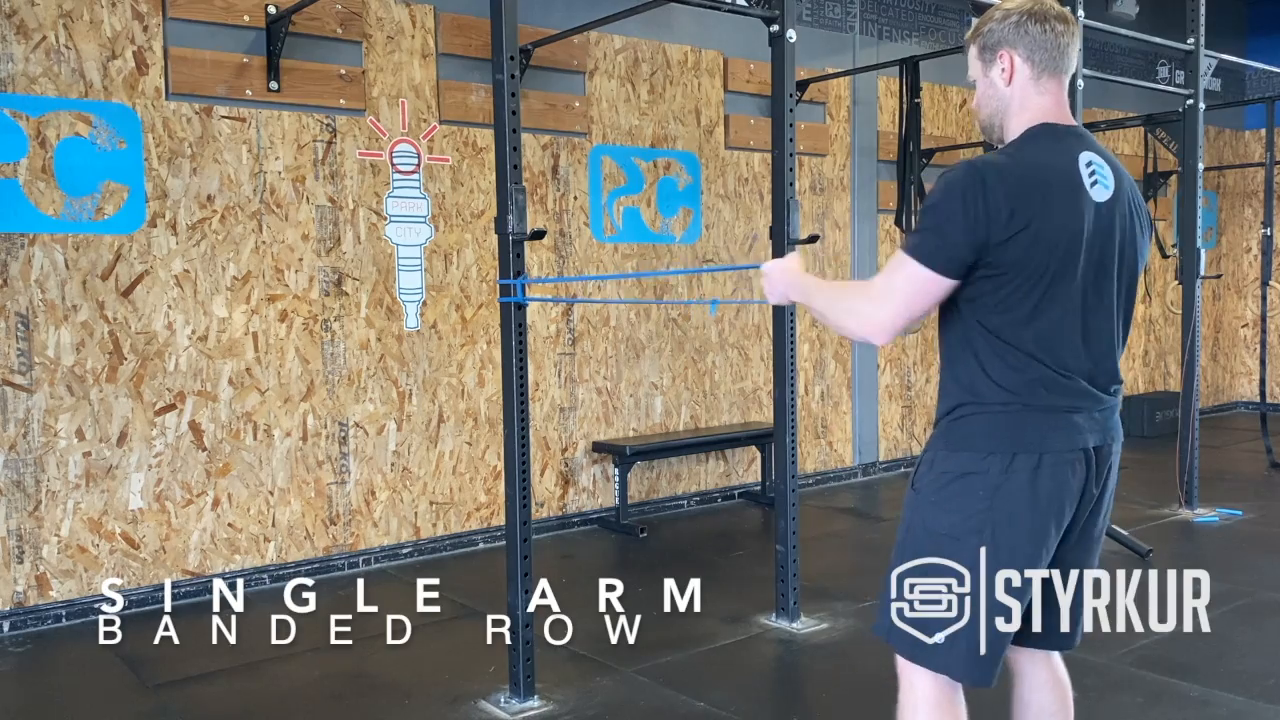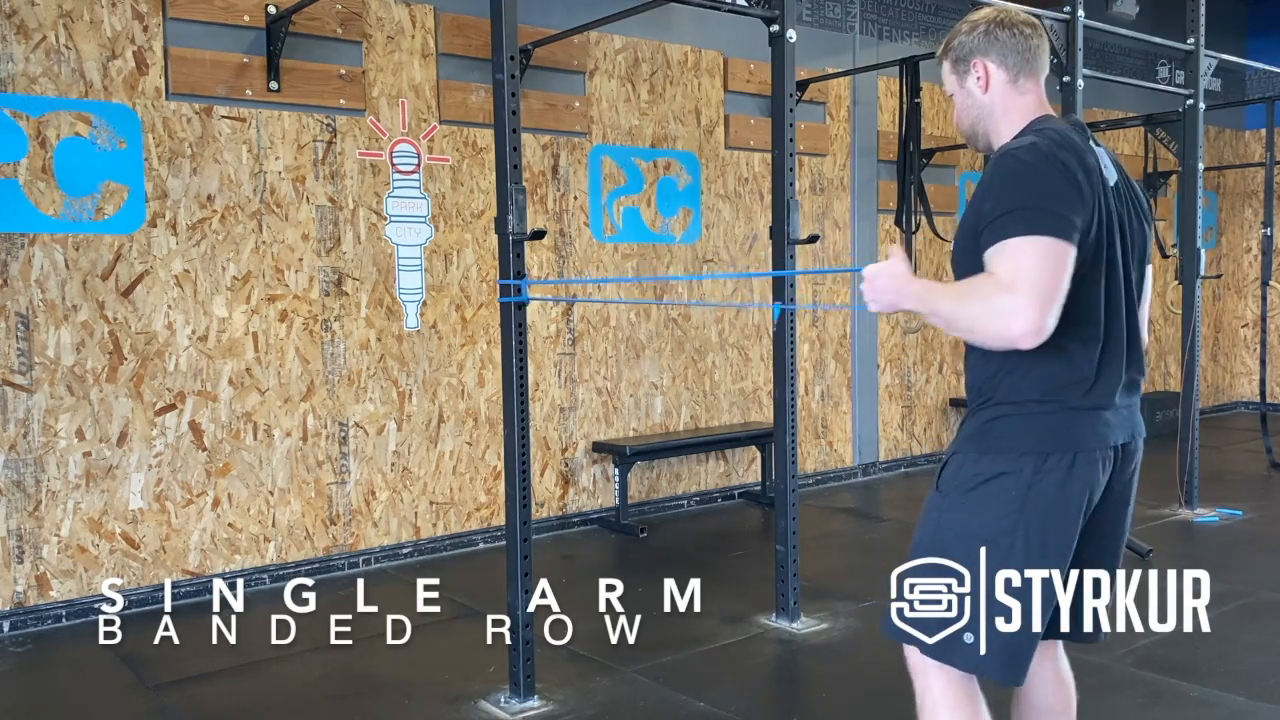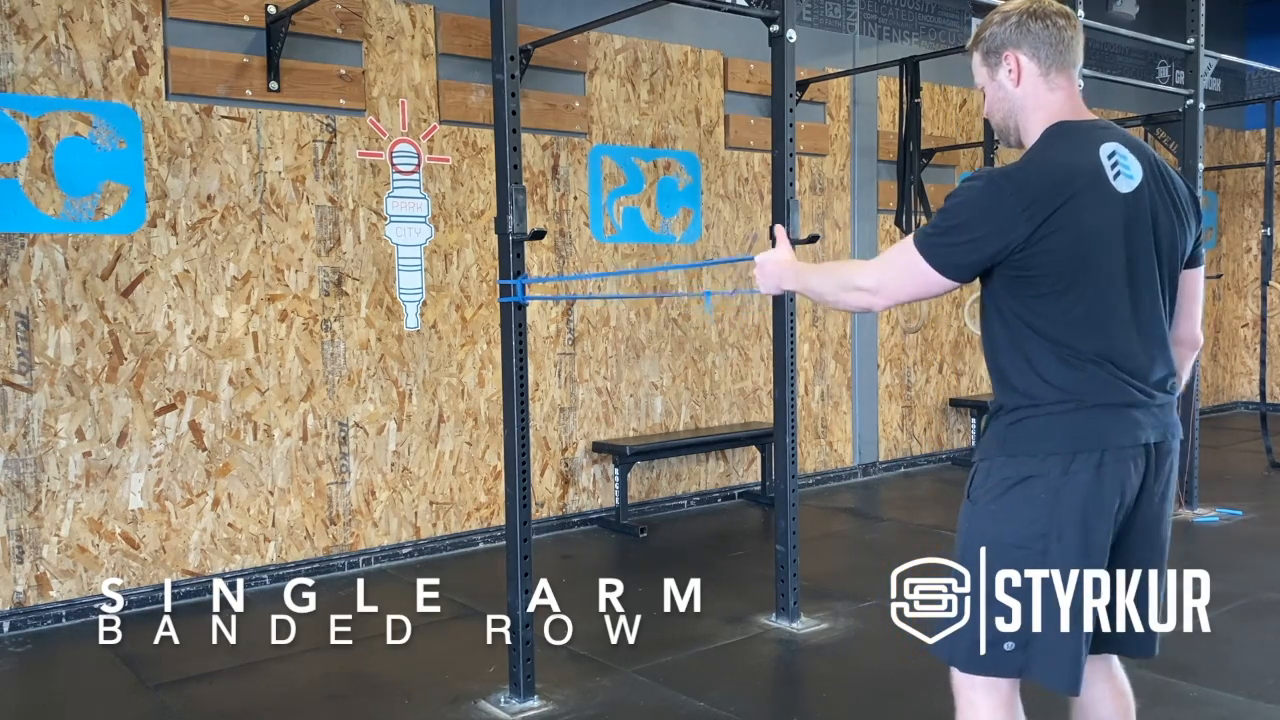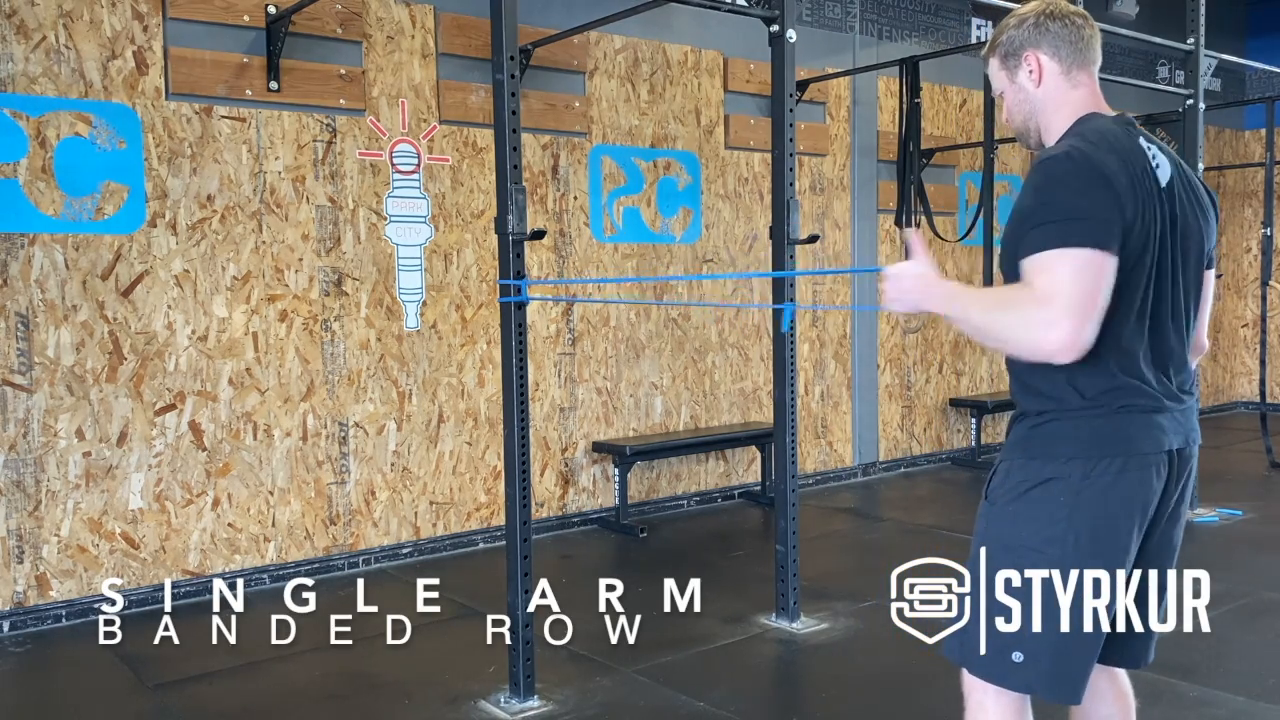
dt=0.7s
person 1, frame 1
left shoulder: (987, 182)
right shoulder: (1120, 187)
left elbow: (875, 320)
left wrist: (794, 283)
left hip: (997, 452)
right hip: (1088, 445)
left knee: (925, 656)
right knee: (1029, 641)
person 1, frame 2
left shoulder: (1029, 165)
right shoulder: (1104, 168)
left elbow: (1021, 317)
right elbow: (1132, 327)
left wrist: (906, 290)
left hip: (1022, 448)
right hip: (1104, 438)
left knee: (935, 654)
right knee: (1032, 639)
person 1, frame 3
left shoulder: (1014, 192)
right shoulder: (1164, 180)
left elbow: (876, 288)
right elbow: (1187, 337)
left wrist: (788, 273)
left hip: (1050, 458)
right hip: (1148, 449)
right knee: (1094, 653)
person 1, frame 4
left shoulder: (1071, 171)
right shoulder: (1176, 175)
left elbow: (1059, 331)
right elbow: (1195, 339)
left wrist: (933, 289)
left hip: (1072, 458)
right hip: (1164, 447)
right knee: (1098, 659)
